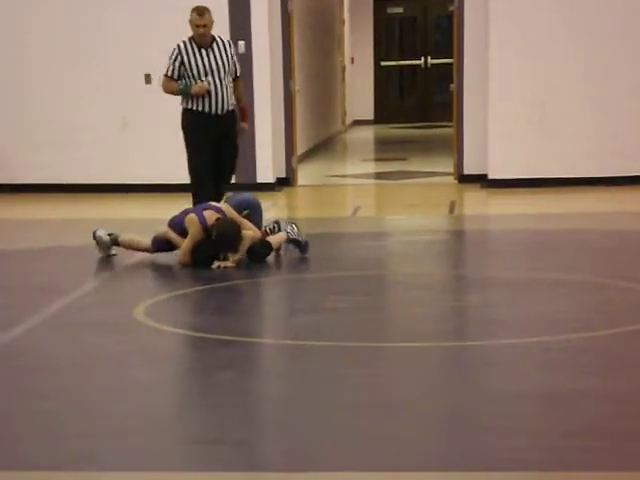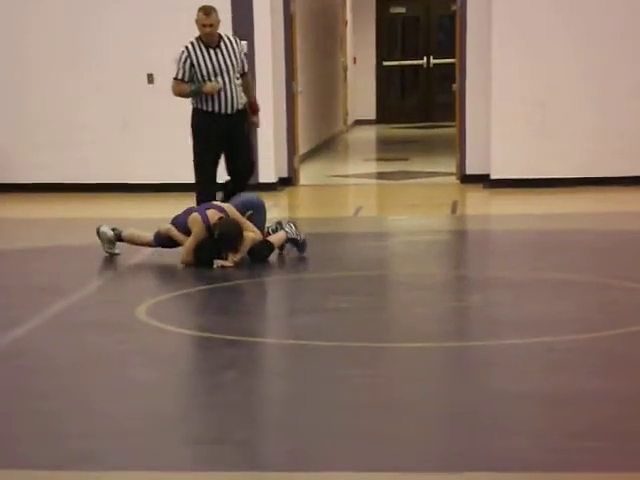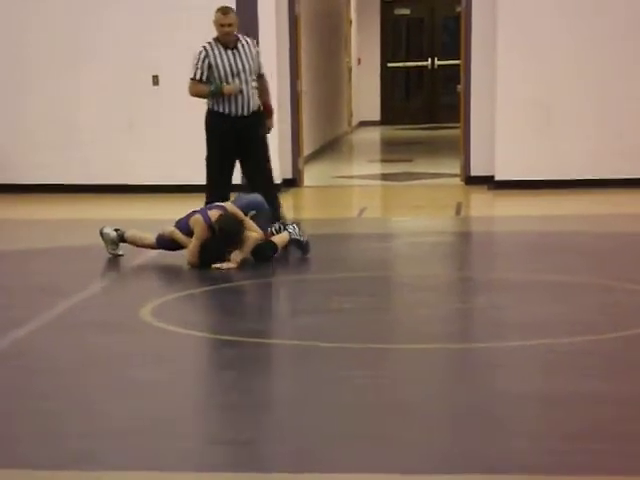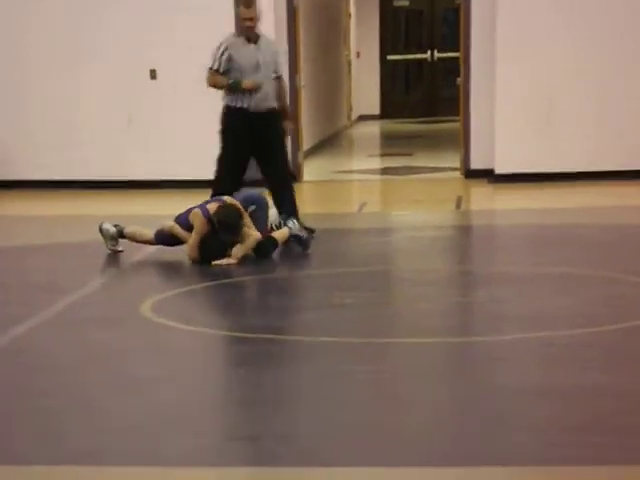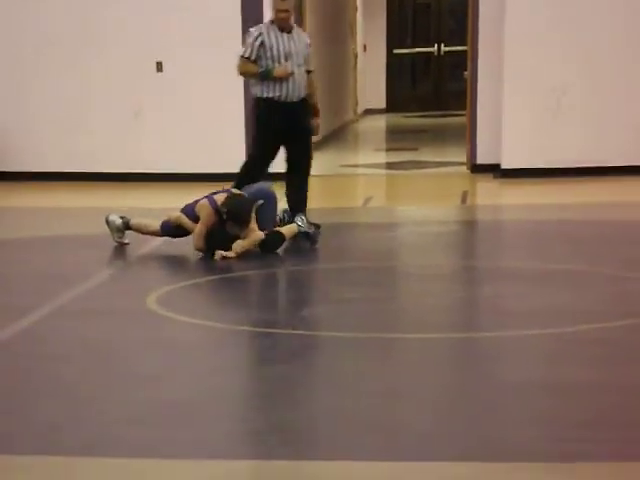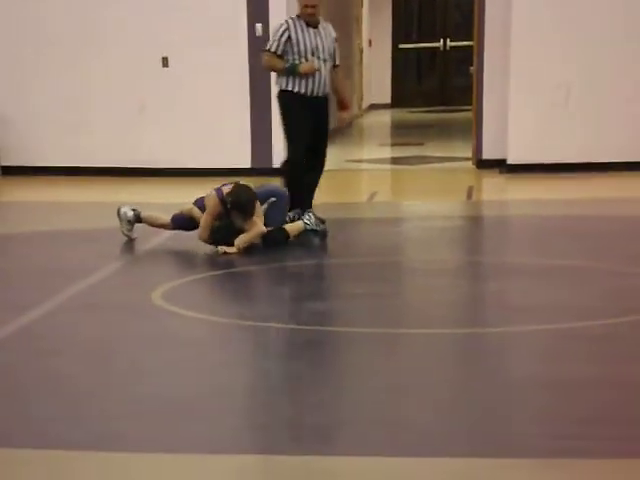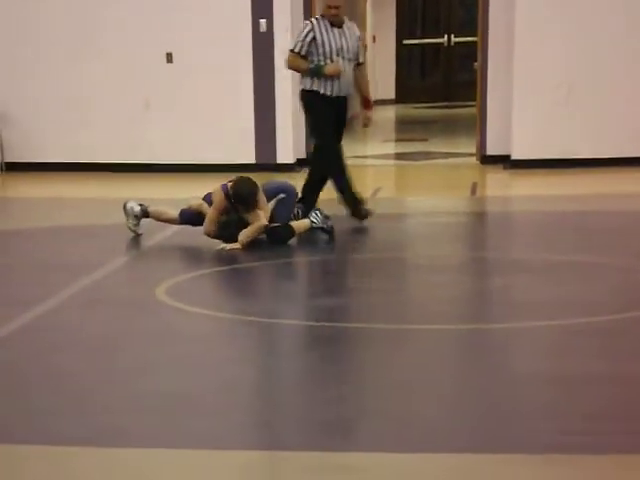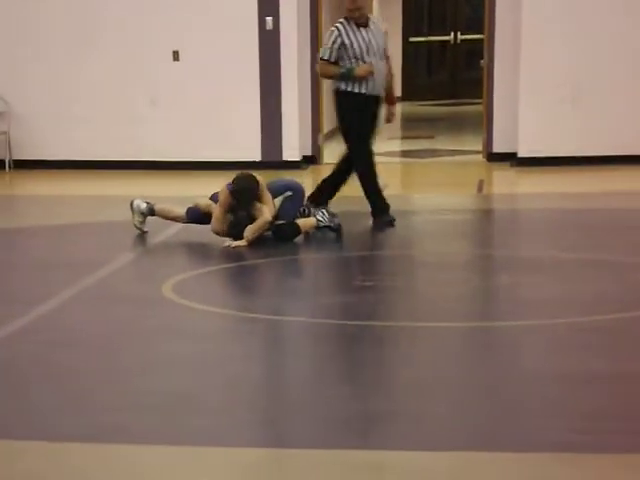
dt=0.2s
person 1, frame 1
left shoulder: (226, 46)
right shoulder: (181, 51)
left elbow: (237, 81)
right elbow: (167, 85)
left wrist: (243, 115)
right wrist: (188, 89)
left hip: (226, 118)
right hip: (197, 120)
left knee: (225, 170)
right knee: (201, 173)
person 1, frame 2
left shoulder: (234, 43)
right shoulder: (189, 51)
left elbow: (245, 77)
right elbow: (177, 88)
left wrist: (254, 109)
right wrist: (200, 89)
left hip: (237, 116)
right hip: (207, 120)
left knee: (245, 168)
right knee: (206, 174)
person 1, frame 3
left shoulder: (250, 45)
right shoulder: (207, 52)
left elbow: (260, 80)
right elbow: (194, 89)
left wrist: (268, 112)
right wrist: (219, 90)
left hip: (251, 119)
right hip: (222, 122)
left knee: (262, 172)
right knee: (218, 178)
left ankle: (274, 219)
person 1, frame 4
left shoulder: (270, 44)
right shoulder: (228, 45)
left elbow: (278, 82)
right elbow: (212, 79)
left wrist: (285, 115)
right wrist: (239, 84)
left hip: (268, 117)
right hip: (239, 118)
left knee: (280, 170)
right knee: (229, 173)
left ankle: (291, 220)
person 1, frame 5
left shoulder: (303, 37)
right shoulder: (260, 33)
left elbow: (308, 76)
right elbow: (243, 67)
left wrist: (314, 112)
right wrist: (270, 72)
left hip: (297, 107)
right hip: (269, 107)
left knee: (301, 163)
right knee: (259, 160)
left ankle: (298, 216)
person 1, frame 6
left shoulder: (329, 31)
right shoulder: (287, 28)
left elbow: (334, 70)
right elbow: (268, 61)
left wrist: (343, 105)
right wrist: (296, 68)
left hip: (319, 101)
right hip: (293, 100)
left knee: (316, 158)
right knee: (298, 154)
left ankle: (302, 209)
right ankle: (289, 205)
person 1, frame 7
left shoulder: (353, 30)
right shoulder: (312, 28)
left elbow: (359, 68)
right elbow: (292, 61)
left wrist: (367, 104)
right wrist: (320, 69)
left hip: (340, 100)
right hip: (317, 99)
left knee: (323, 154)
right knee: (330, 153)
left ankle: (304, 204)
right ankle: (354, 203)
person 1, frame 8
left shoulder: (378, 27)
right shoulder: (338, 32)
left elbow: (385, 64)
right elbow: (323, 69)
left wrist: (390, 100)
right wrist: (351, 72)
left hip: (372, 99)
right hip: (350, 101)
left knee: (355, 155)
right knee: (362, 155)
left ankle: (318, 199)
right ankle: (380, 210)
person 2, frame 1
left shoulder: (225, 211)
right shoulder: (197, 228)
left elbow: (253, 233)
right elbow: (182, 259)
left wrist: (234, 258)
right hip: (179, 226)
right knee: (150, 246)
right ankle: (111, 239)
person 2, frame 2
left shoulder: (228, 211)
right shoulder: (201, 227)
left elbow: (254, 234)
right elbow: (186, 259)
left wrist: (234, 257)
right hip: (184, 223)
left knee: (258, 254)
right knee: (153, 240)
left ankle: (285, 232)
right ankle: (113, 234)
person 2, frame 3
left shoulder: (230, 212)
right shoulder: (203, 227)
left elbow: (256, 234)
right elbow: (191, 260)
left wrist: (236, 259)
right hip: (188, 225)
left knee: (262, 254)
right knee: (156, 242)
left ankle: (289, 233)
right ankle: (117, 235)
person 2, frame 4
left shoulder: (231, 204)
right shoulder: (202, 221)
left elbow: (253, 234)
right elbow: (192, 255)
left wrist: (235, 256)
right hip: (188, 222)
left knee: (262, 250)
right knee: (155, 238)
left ankle: (290, 229)
right ankle: (116, 231)
person 2, frame 5
left shoulder: (241, 198)
right shoulder: (209, 211)
left elbow: (255, 234)
right elbow: (198, 245)
left wrist: (234, 250)
left knee: (267, 244)
right knee: (160, 230)
left ankle: (298, 225)
right ankle: (122, 223)
person 2, frame 6
left shoulder: (249, 196)
right shoulder: (216, 202)
left elbow: (258, 227)
right elbow: (203, 236)
left wrist: (236, 246)
right hip: (210, 208)
left knee: (271, 240)
right knee: (172, 223)
left ankle: (305, 222)
right ankle: (132, 215)
person 2, frame 7
left shoulder: (255, 190)
right shoulder: (221, 198)
left elbow: (262, 220)
right elbow: (208, 230)
left wrist: (240, 241)
left knee: (276, 236)
right knee: (180, 218)
left ankle: (312, 220)
right ankle: (140, 211)
person 2, frame 8
left shoulder: (258, 184)
right shoulder: (227, 196)
left elbow: (267, 216)
right elbow: (217, 228)
left wrist: (246, 238)
left knee: (282, 233)
right knee: (186, 216)
left ankle: (318, 218)
right ankle: (146, 208)
